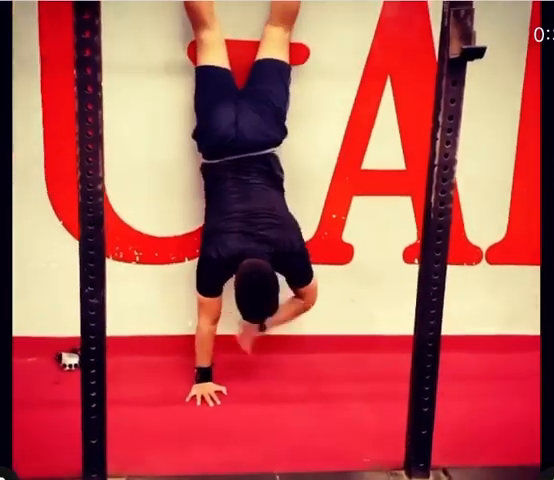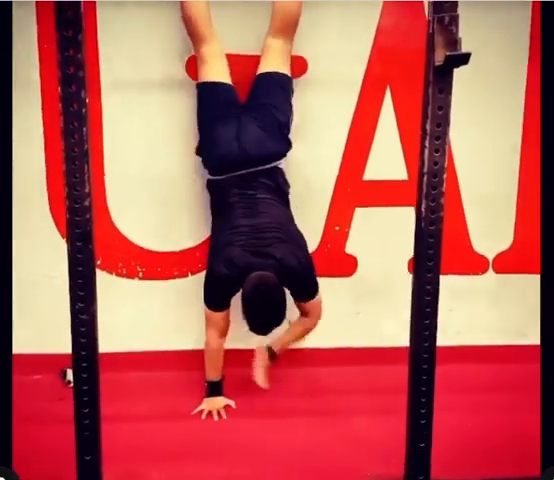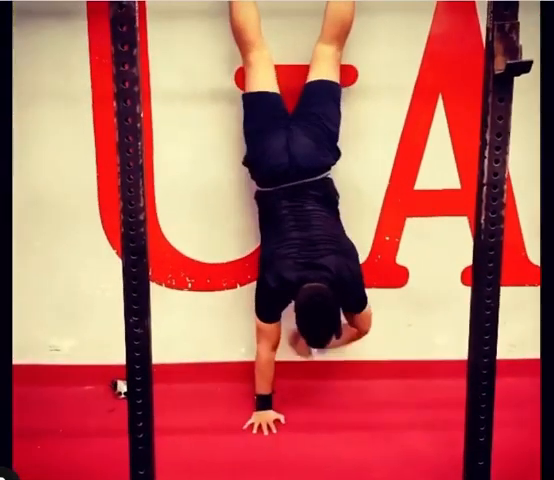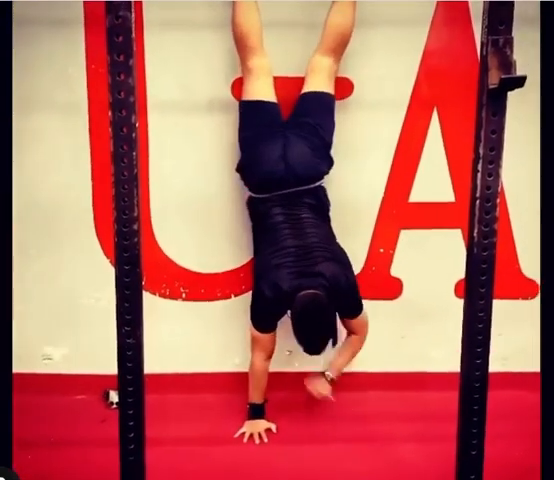
dt=1s
person 1, frame 1
left shoulder: (289, 246)
right shoulder: (216, 253)
right elbow: (207, 320)
left wrist: (262, 324)
right wrist: (202, 378)
left hip: (257, 138)
right hip: (223, 139)
right knee: (208, 33)
person 1, frame 2
left shoulder: (295, 261)
right shoulder: (223, 268)
left elbow: (313, 314)
right elbow: (215, 334)
left wrist: (271, 351)
right wrist: (212, 391)
left hip: (261, 151)
right hip: (226, 155)
left knee: (277, 41)
right knee: (207, 47)
person 1, frame 3
left shoulder: (346, 272)
right shoulder: (274, 280)
right elbow: (266, 346)
right wrist: (262, 405)
left hip: (309, 157)
right hip: (274, 161)
left knee: (328, 46)
right knee: (255, 52)
person 1, frame 4
left shoulder: (340, 279)
right shoulder: (271, 289)
right elbow: (261, 355)
left wrist: (328, 375)
right wrist: (254, 415)
left hip: (303, 168)
right hip: (268, 170)
left knee: (323, 60)
right knee: (256, 62)
